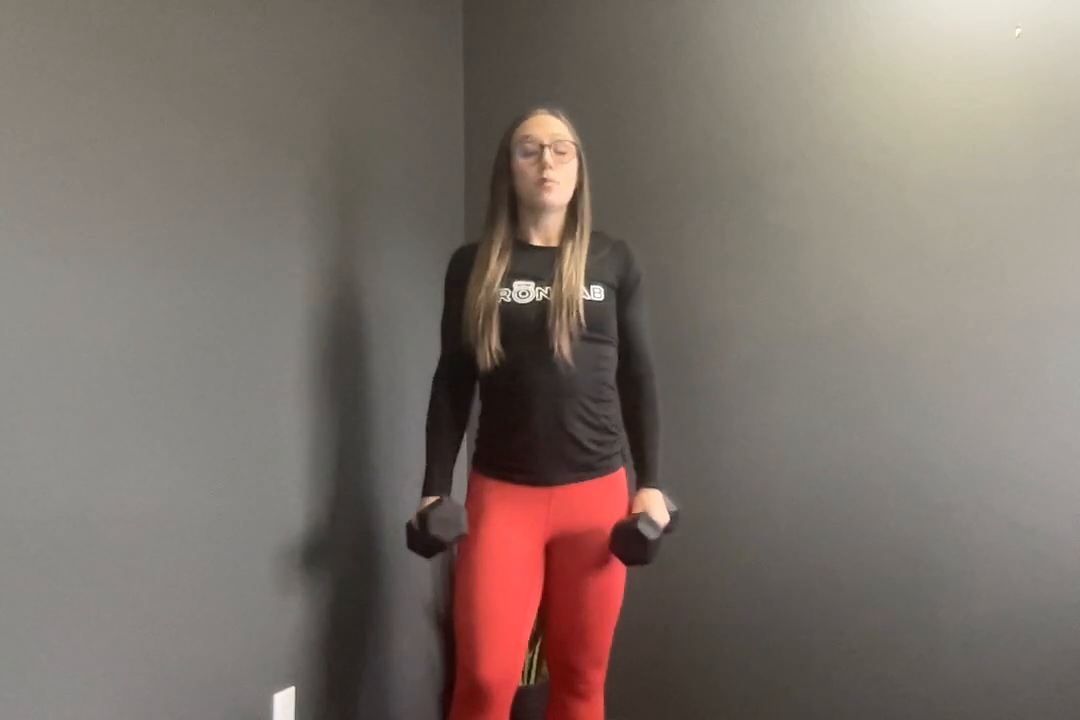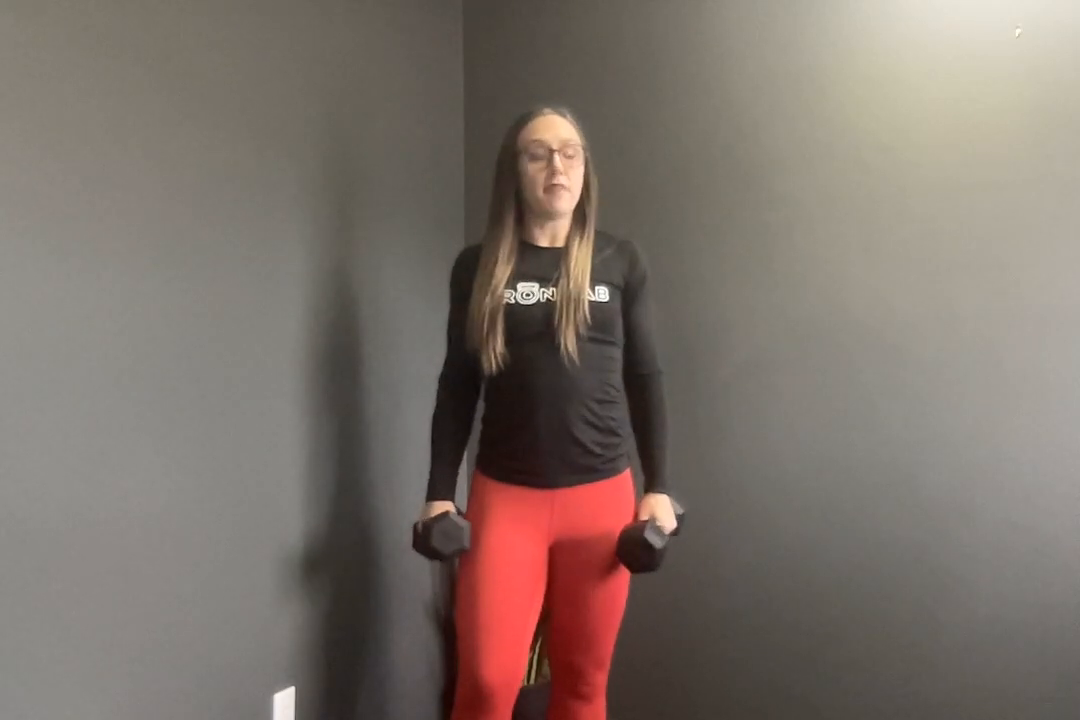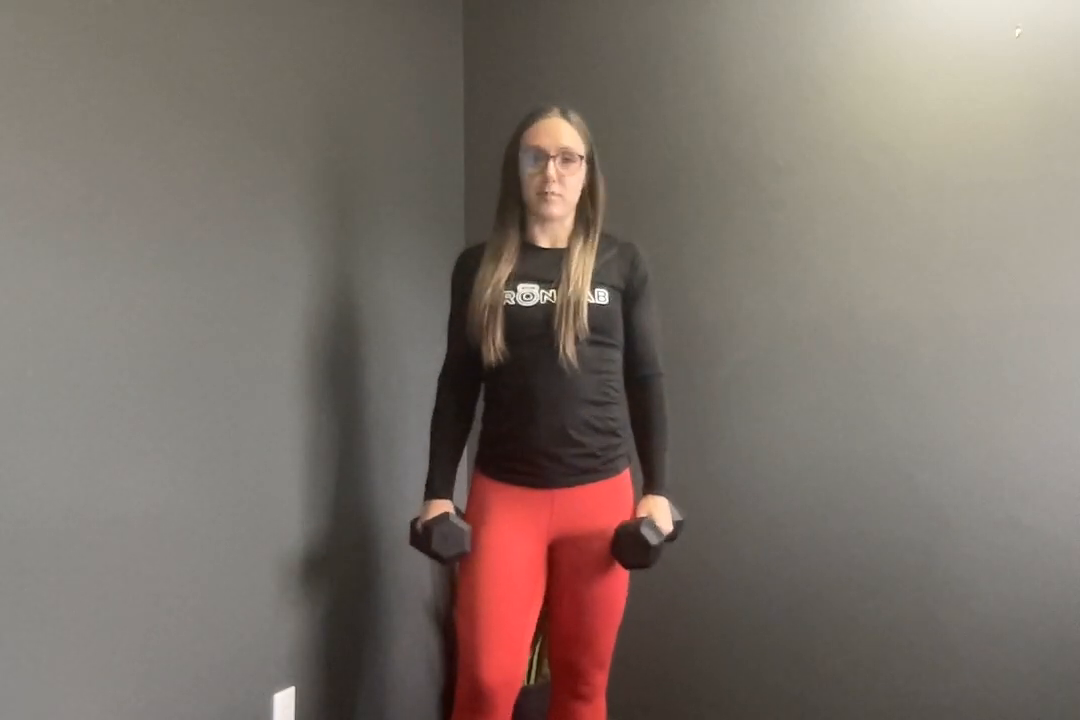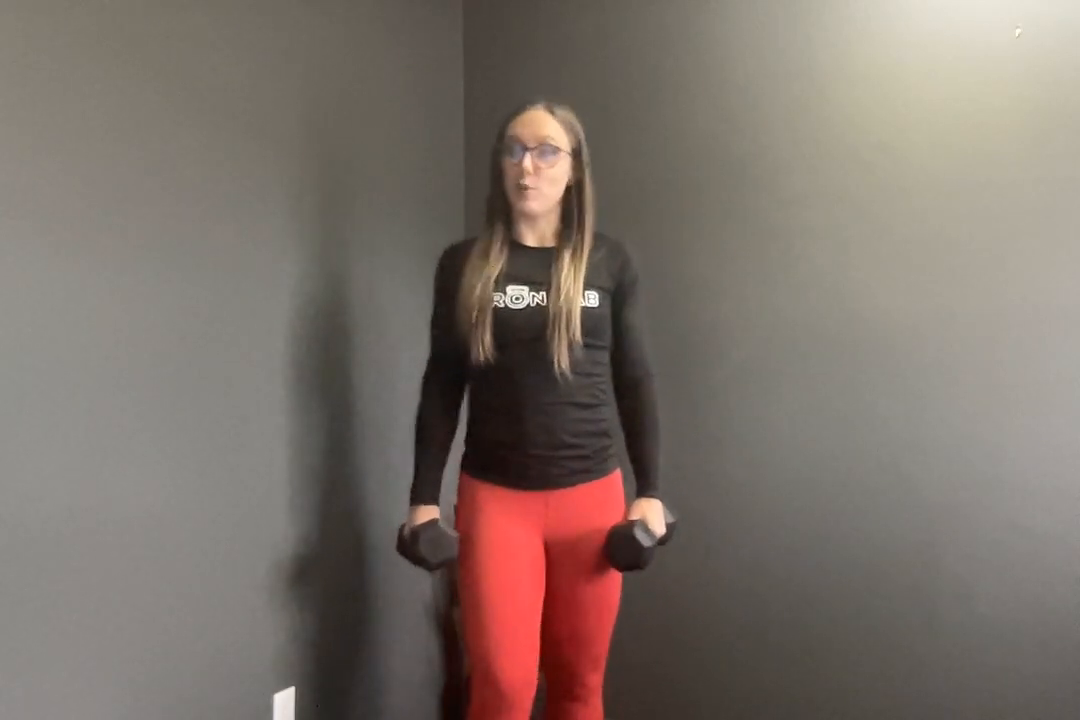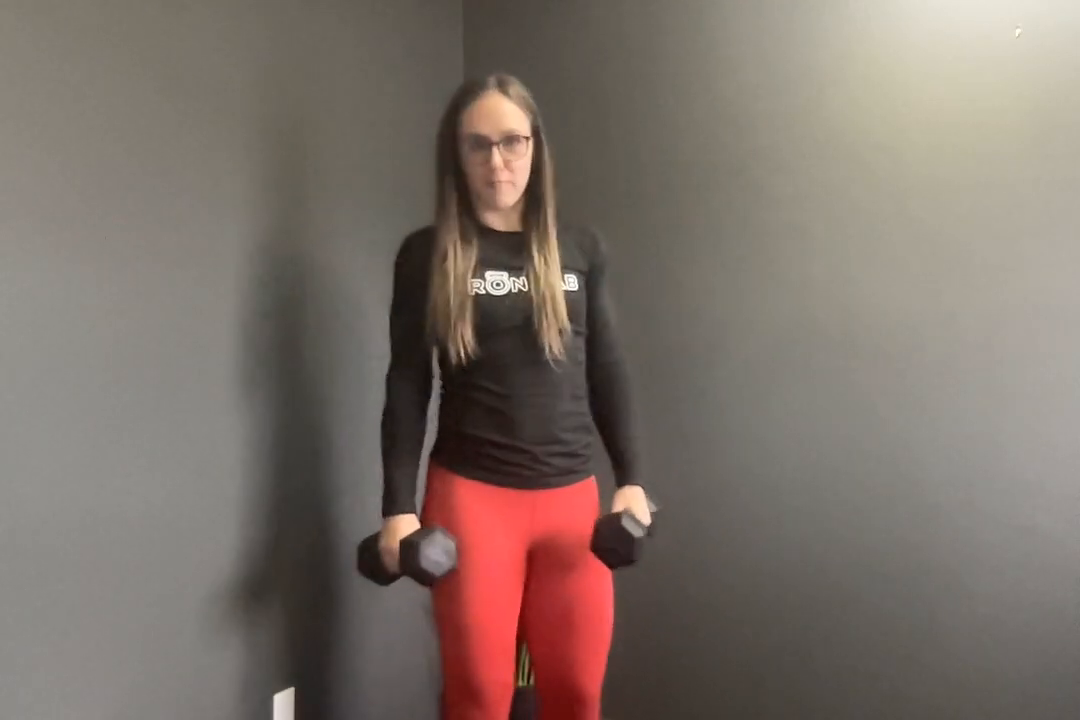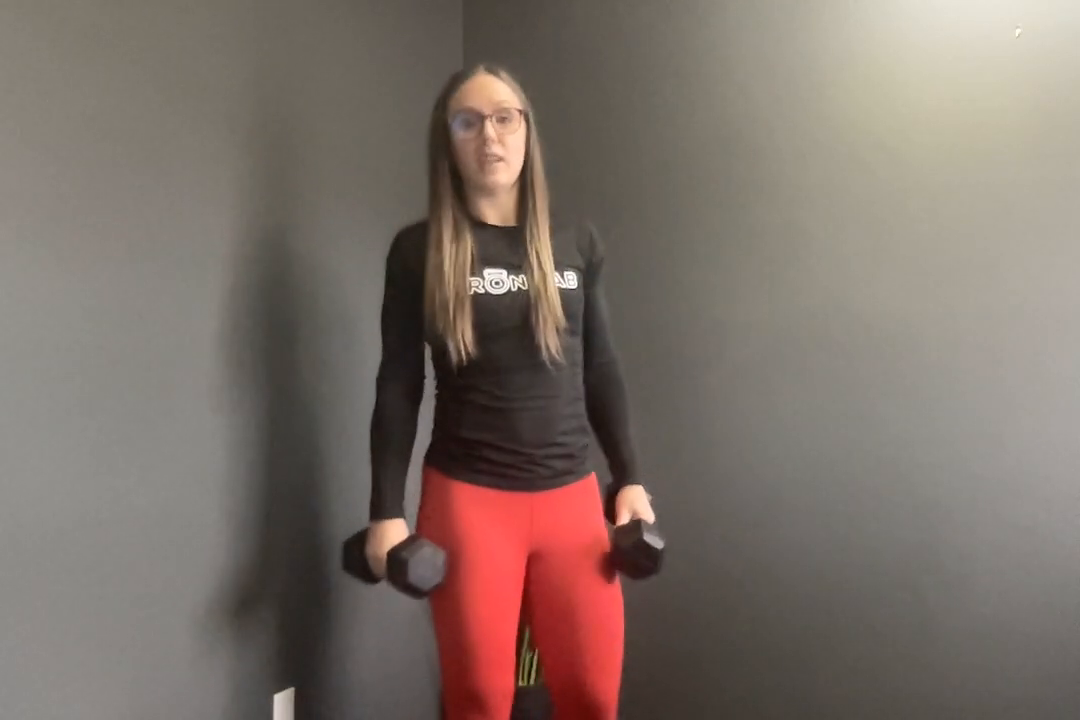
dt=0.7s
person 1, frame 1
left shoulder: (614, 262)
right shoulder: (472, 265)
left elbow: (637, 377)
right elbow: (451, 383)
left wrist: (649, 484)
right wrist: (434, 488)
left hip: (596, 491)
right hip: (501, 492)
person 1, frame 2
left shoulder: (620, 261)
right shoulder: (477, 266)
left elbow: (644, 377)
right elbow: (457, 386)
left wrist: (657, 488)
right wrist: (439, 494)
left hip: (601, 494)
right hip: (503, 495)
person 1, frame 3
left shoulder: (622, 264)
right shoulder: (478, 267)
left elbow: (646, 380)
right elbow: (457, 385)
left wrist: (656, 490)
right wrist: (437, 492)
left hip: (599, 494)
right hip: (502, 493)
person 1, frame 4
left shoulder: (610, 262)
right shoulder: (463, 265)
left elbow: (634, 380)
right elbow: (441, 387)
left wrist: (649, 490)
right wrist: (423, 496)
left hip: (591, 493)
right hip: (493, 496)
person 1, frame 5
left shoulder: (581, 248)
right shoulder: (425, 254)
left elbow: (606, 370)
right elbow: (407, 385)
left wrist: (630, 478)
right wrist: (399, 505)
left hip: (570, 495)
right hip: (468, 495)
person 1, frame 6
left shoulder: (577, 242)
right shoulder: (419, 250)
left elbow: (600, 369)
right elbow: (399, 386)
left wrist: (630, 480)
right wrist: (386, 510)
left hip: (571, 495)
right hip: (466, 499)
